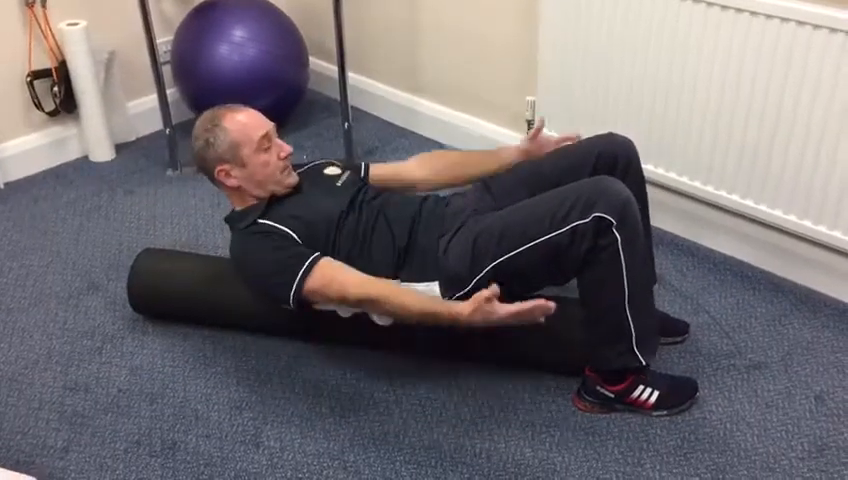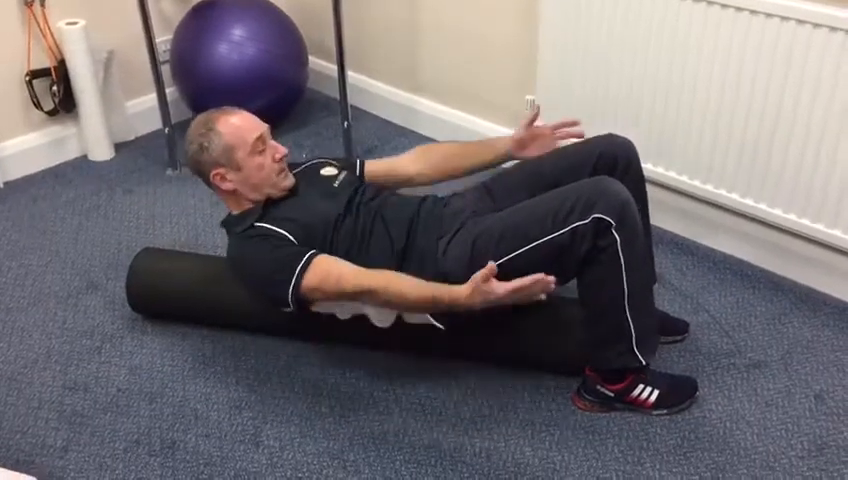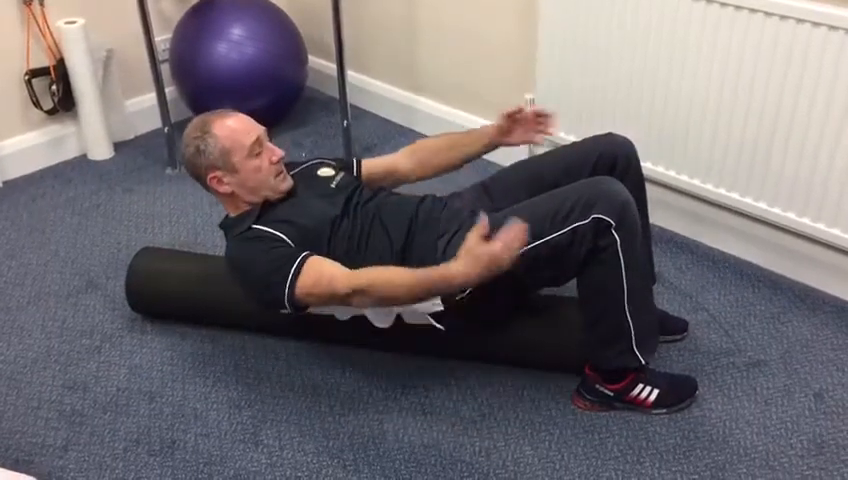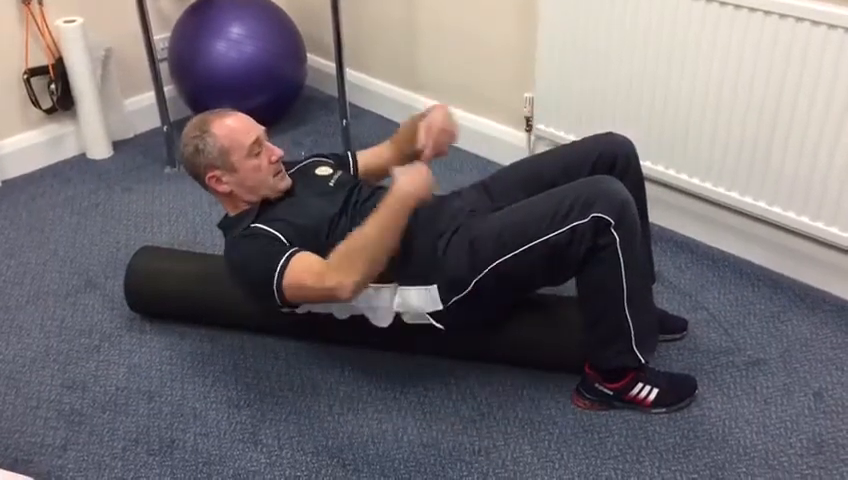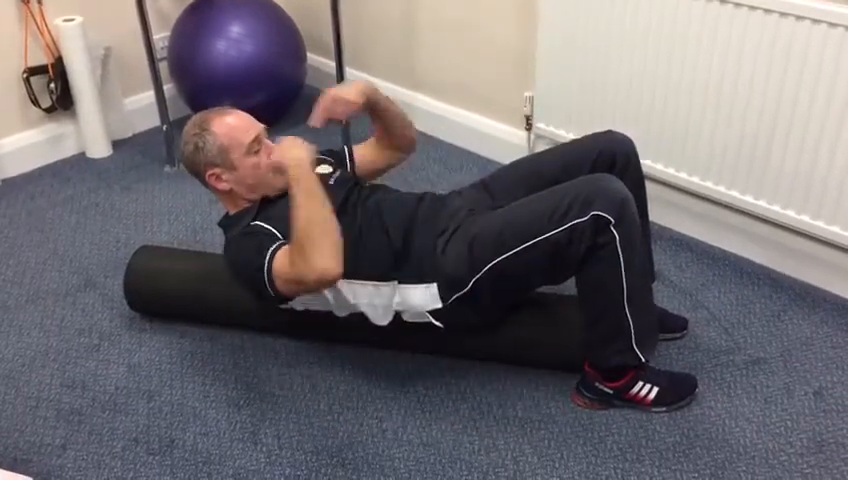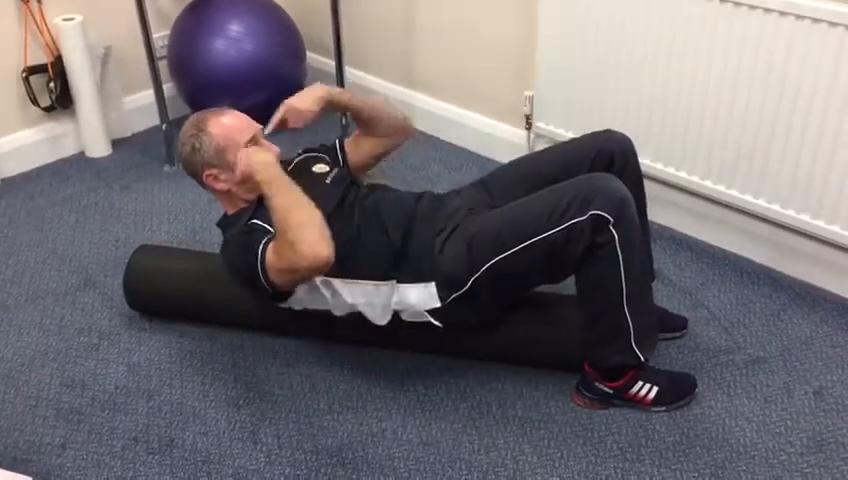
dt=0.2s
person 1, frame 1
left shoulder: (306, 175)
right shoulder: (259, 245)
left elbow: (415, 171)
right elbow: (359, 290)
left wrist: (516, 158)
right wrist: (462, 314)
left hip: (455, 215)
right hip: (451, 269)
left knee: (612, 153)
right knee: (607, 206)
left ankle: (628, 309)
right ankle: (617, 379)
person 1, frame 2
left shoulder: (303, 174)
right shoulder: (256, 247)
left elbow: (411, 166)
right elbow: (359, 285)
left wrist: (511, 147)
right wrist: (464, 298)
left hip: (454, 215)
right hip: (450, 266)
left knee: (612, 153)
right knee: (607, 207)
left ankle: (628, 309)
right ankle: (617, 378)
person 1, frame 3
left shoulder: (299, 174)
right shoulder: (254, 248)
left elbow: (404, 164)
right elbow: (353, 287)
left wrist: (494, 136)
right wrist: (459, 274)
left hip: (454, 215)
right hip: (445, 269)
left knee: (611, 153)
right knee: (606, 207)
left ankle: (628, 308)
right ankle: (616, 377)
person 1, frame 4
left shoulder: (298, 172)
right shoulder: (251, 247)
left elbow: (393, 153)
right elbow: (339, 282)
left wrist: (428, 119)
right wrist: (404, 196)
left hip: (451, 217)
right hip: (444, 275)
left knee: (611, 152)
right knee: (606, 205)
left ankle: (627, 309)
right ankle: (615, 377)
person 1, frame 5
left shoulder: (298, 165)
right shoulder: (250, 244)
left elbow: (398, 146)
right elbow: (323, 268)
left wrist: (367, 95)
right wrist: (297, 171)
left hip: (451, 213)
right hip: (447, 275)
left knee: (612, 150)
right knee: (606, 204)
left ankle: (627, 302)
right ankle: (616, 375)
person 1, frame 6
left shoulder: (298, 163)
right shoulder: (245, 243)
left elbow: (393, 131)
right elbow: (314, 254)
left wrist: (326, 94)
right wrist: (266, 175)
left hip: (450, 211)
right hip: (446, 275)
left knee: (610, 149)
right knee: (604, 205)
left ankle: (627, 304)
right ankle: (614, 374)
